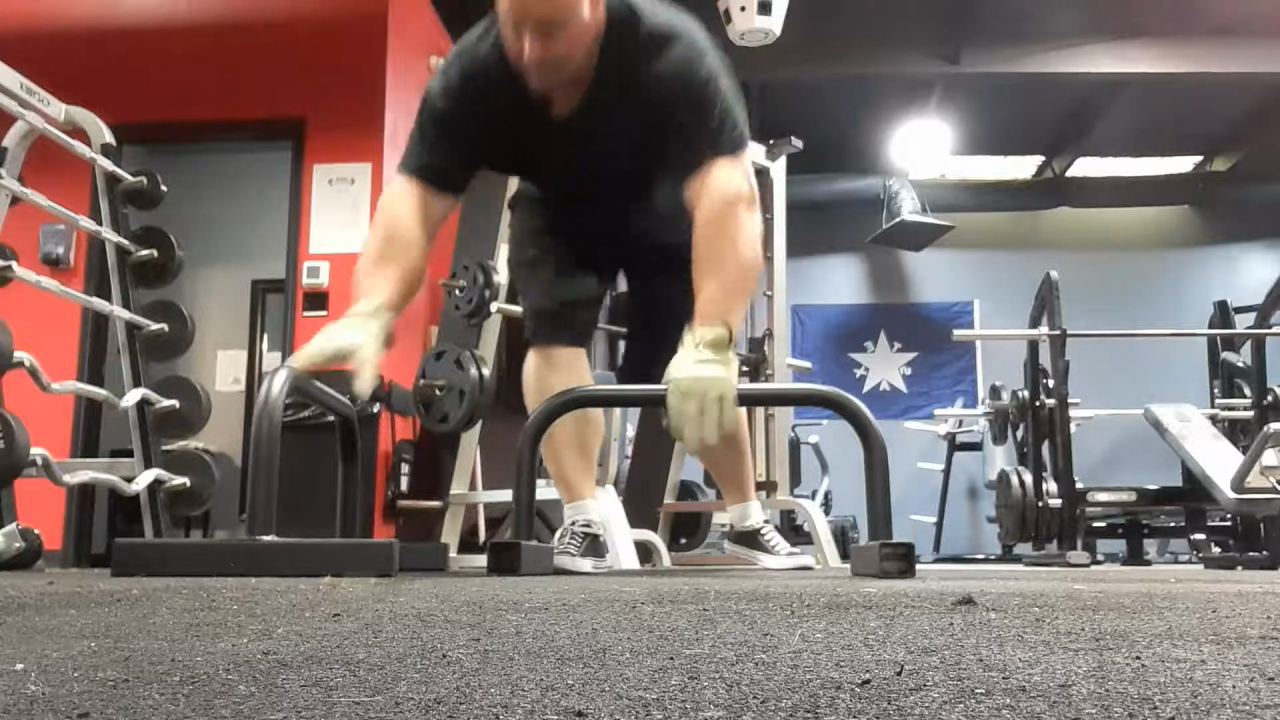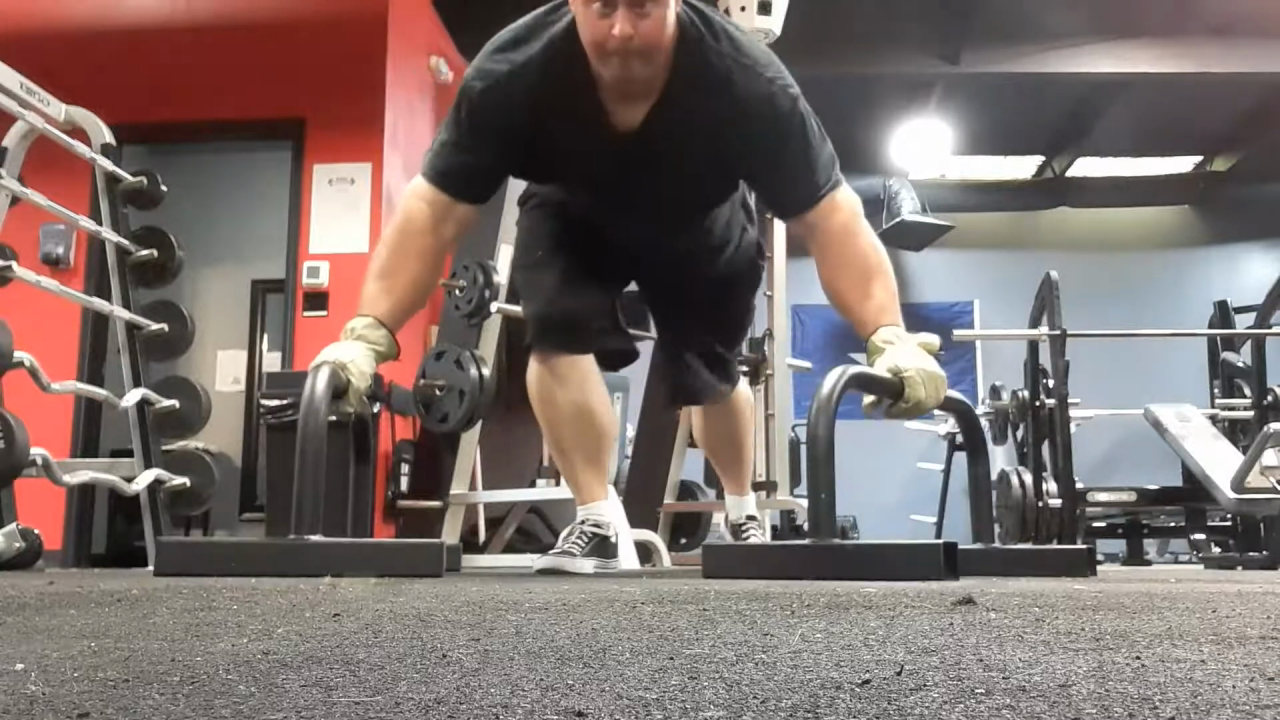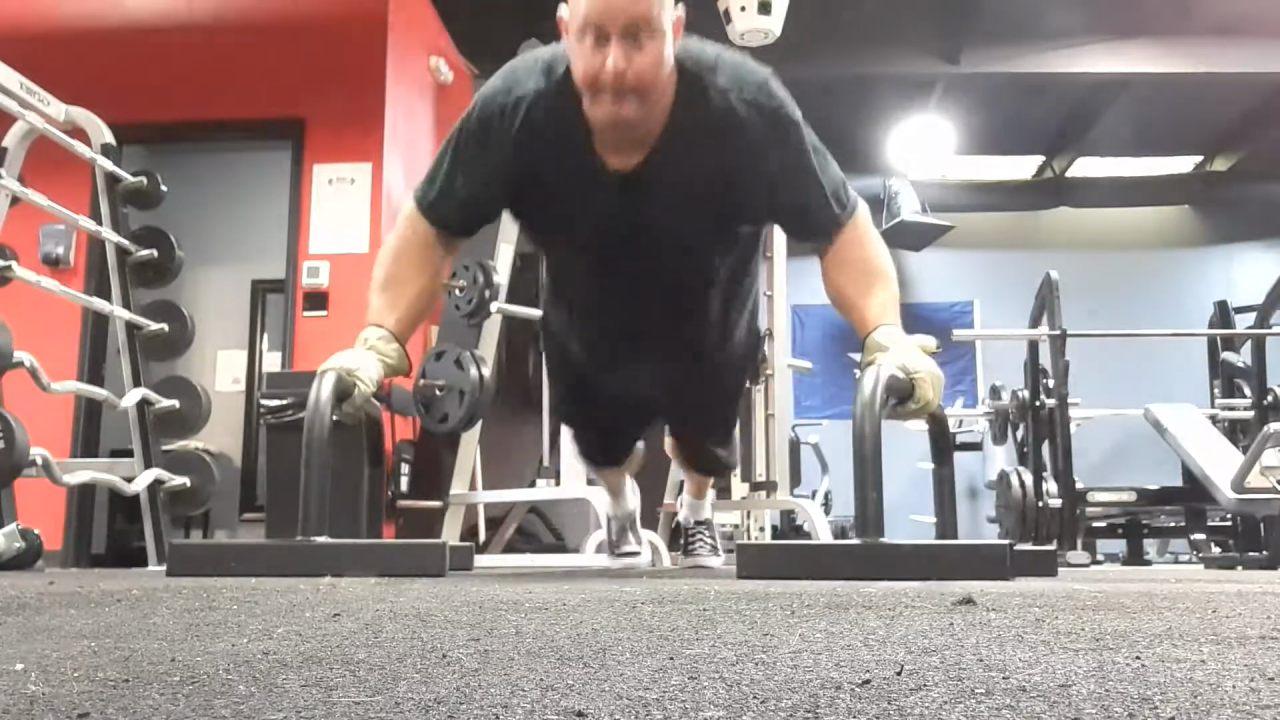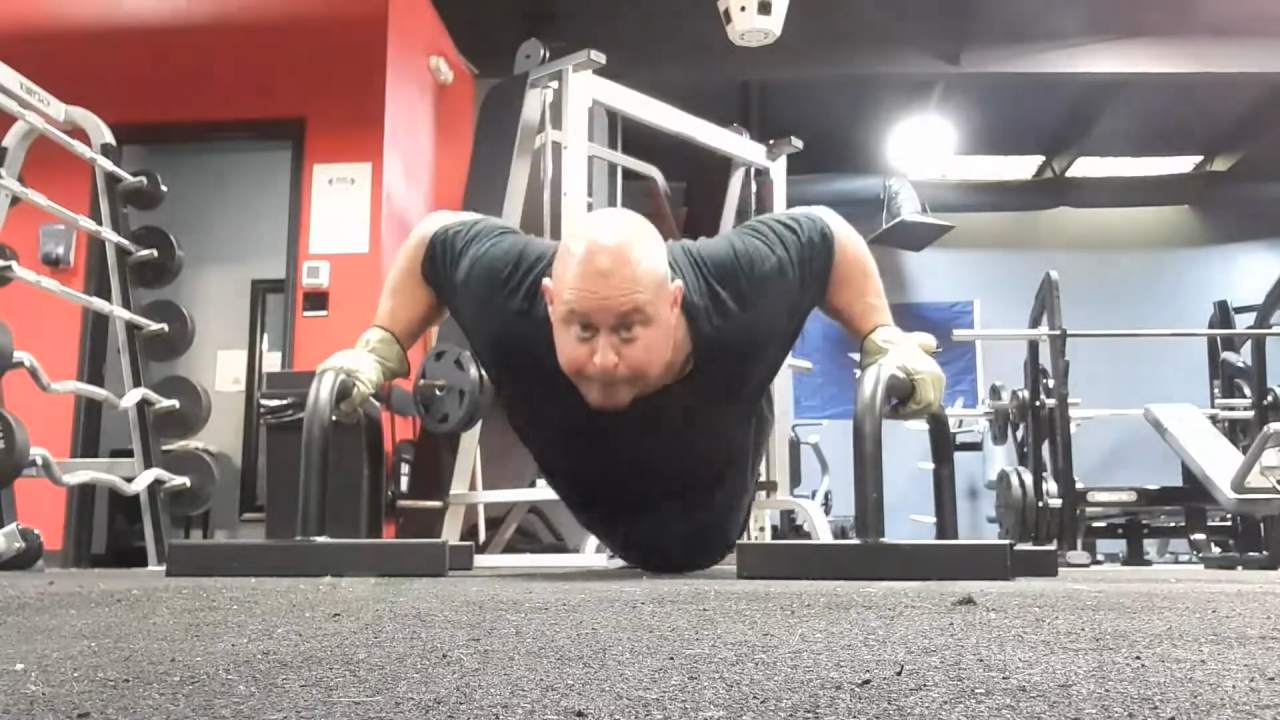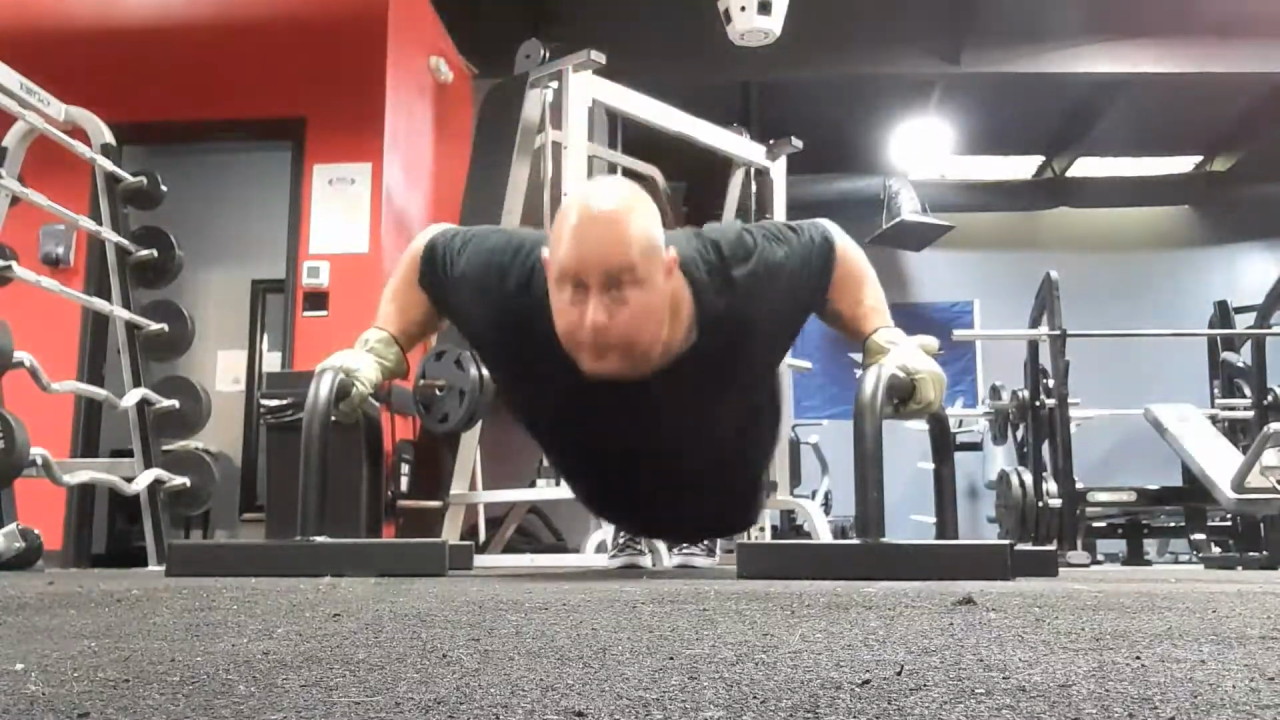
dt=1s
person 1, frame 1
left shoulder: (671, 54)
right shoulder: (474, 74)
left elbow: (730, 201)
right elbow: (414, 198)
left wrist: (710, 339)
right wrist: (368, 318)
left hip: (669, 210)
right hip: (557, 209)
left knee: (697, 369)
right knee: (554, 332)
left ankle: (747, 521)
right ankle: (582, 525)
person 1, frame 2
left shoulder: (743, 77)
right shoulder: (515, 68)
left elbow: (827, 218)
right elbow: (434, 210)
left wrist: (890, 338)
right wrist: (369, 335)
left hip: (701, 229)
right hip: (574, 218)
left knee: (714, 374)
right knee: (557, 337)
left ankle: (742, 513)
right ankle: (595, 523)
person 1, frame 3
left shoulder: (745, 105)
right shoulder: (513, 106)
left elbow: (841, 227)
right elbow: (428, 230)
left wrist: (887, 340)
right wrist: (378, 345)
left hip: (705, 307)
right hip: (589, 312)
left knee: (702, 441)
right knee: (603, 442)
left ankle: (696, 516)
right ankle: (623, 508)
person 1, frame 4
left shoulder: (738, 293)
right shoulder: (509, 293)
left elbow: (825, 233)
right elbow: (436, 236)
left wrist: (885, 341)
right wrist: (379, 348)
person 1, frame 5
left shoulder: (742, 278)
right shoulder: (504, 284)
left elbow: (830, 251)
right elbow: (429, 256)
left wrist: (888, 342)
right wrist: (377, 348)
left ankle: (697, 533)
right ankle: (630, 531)
